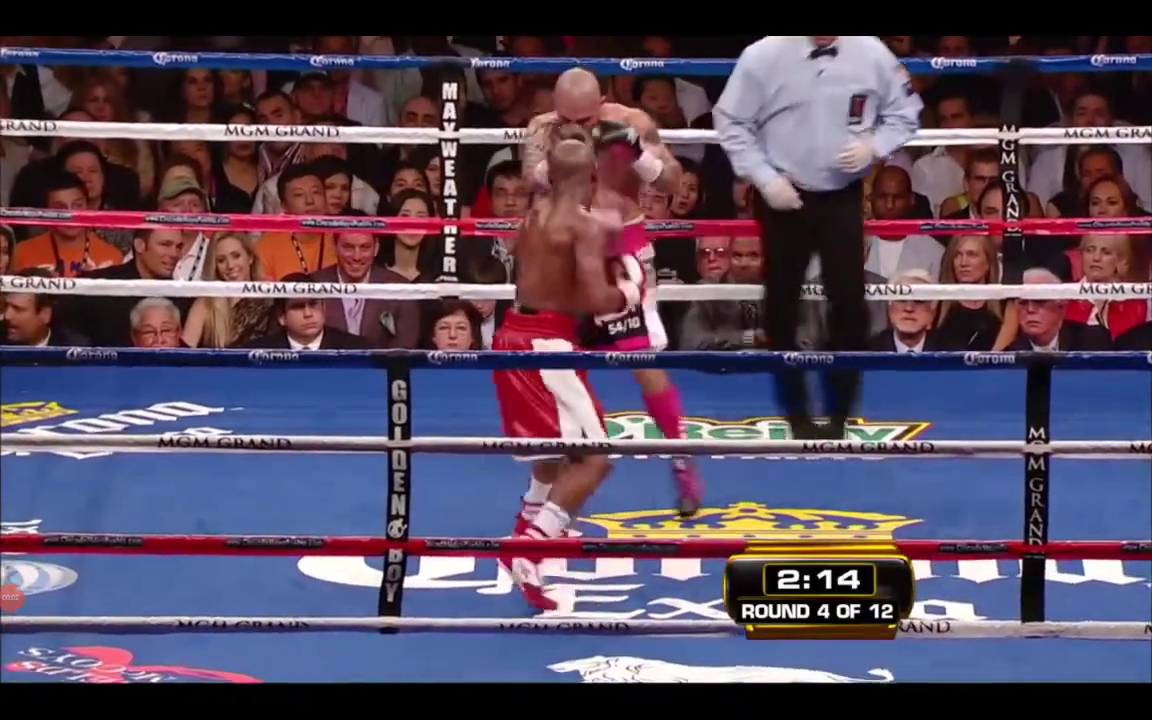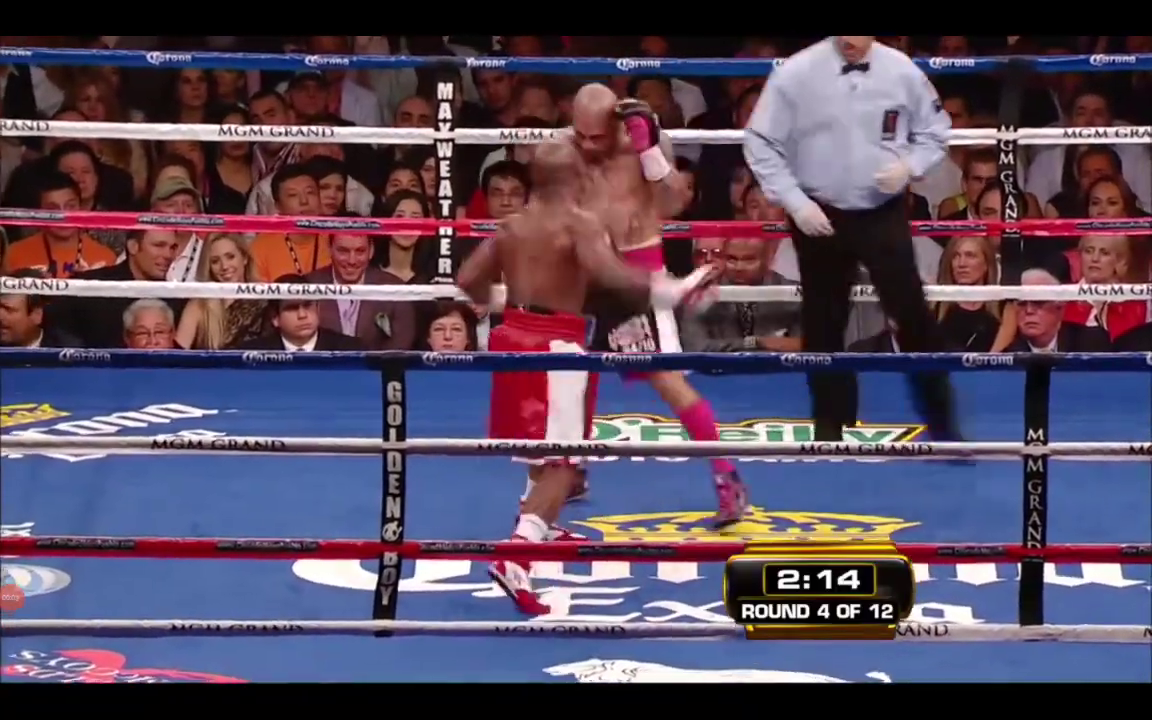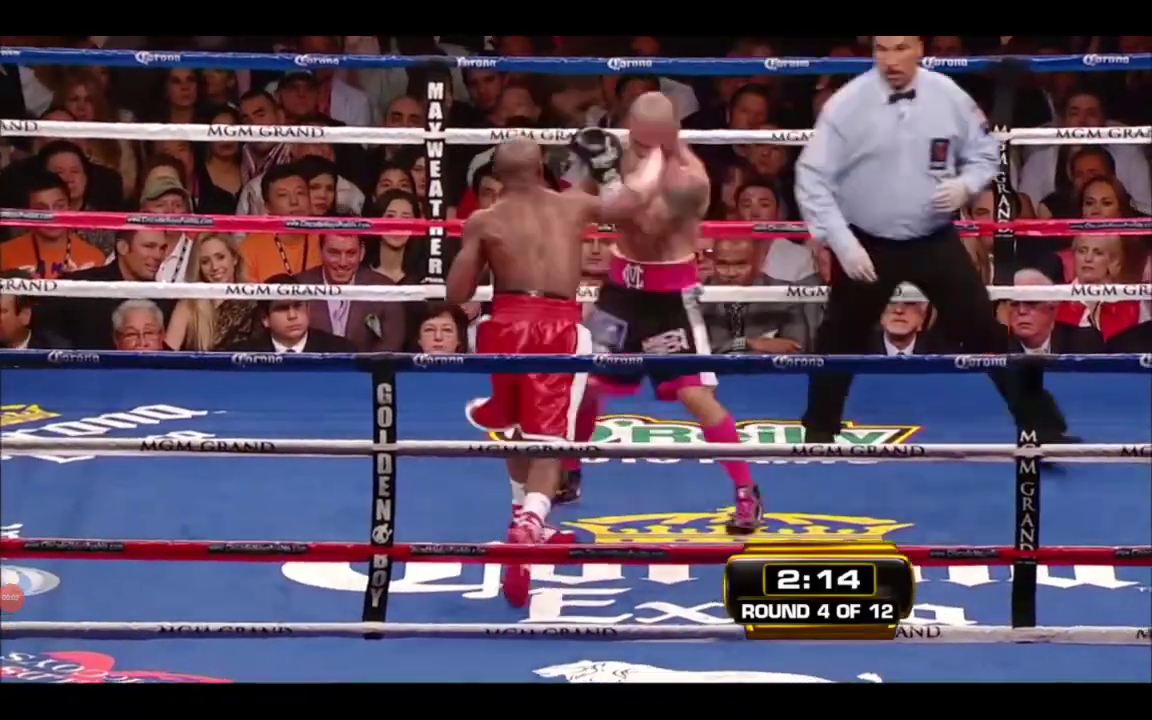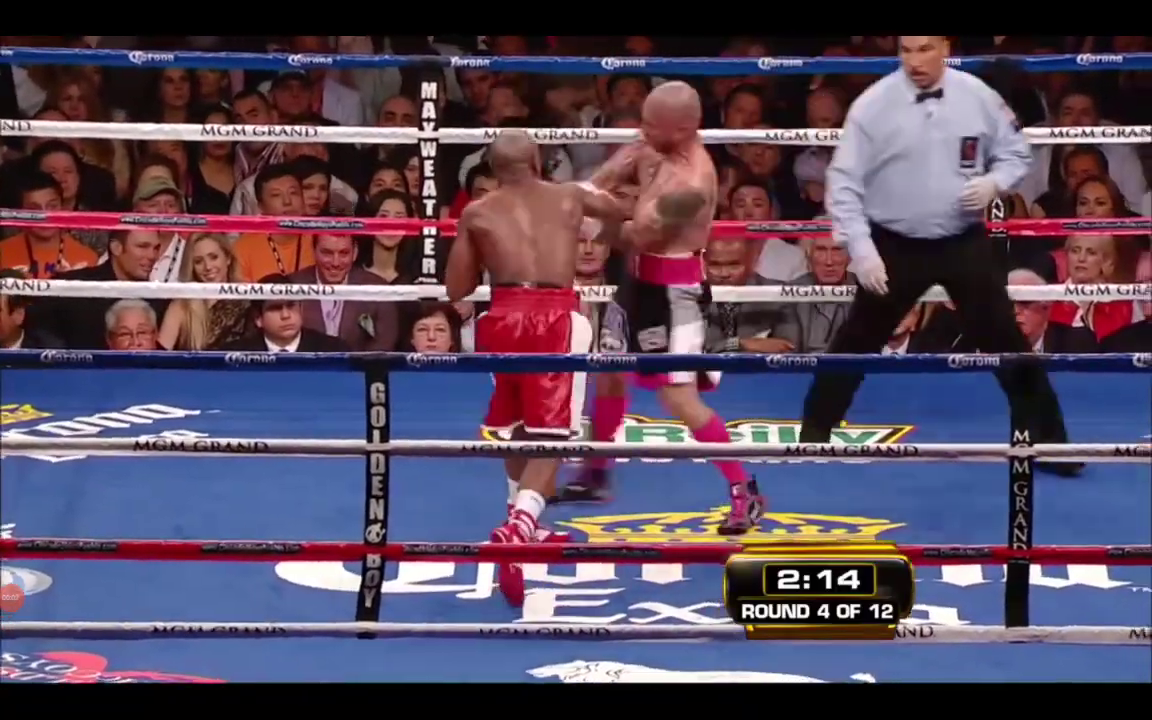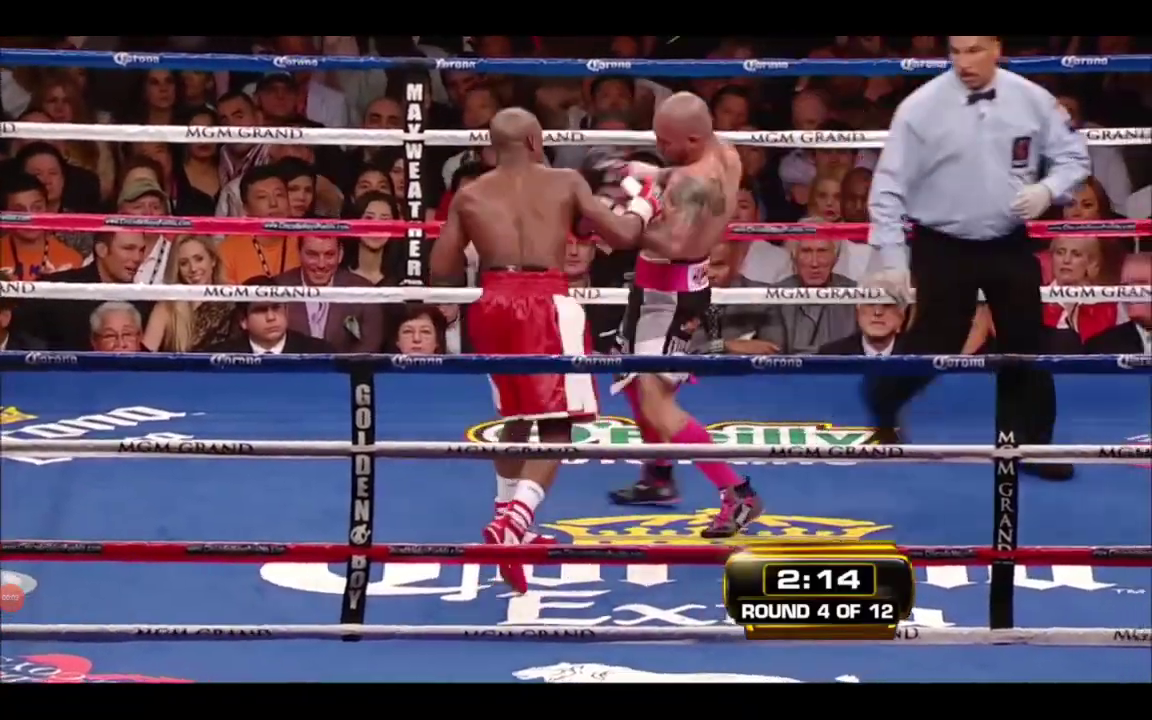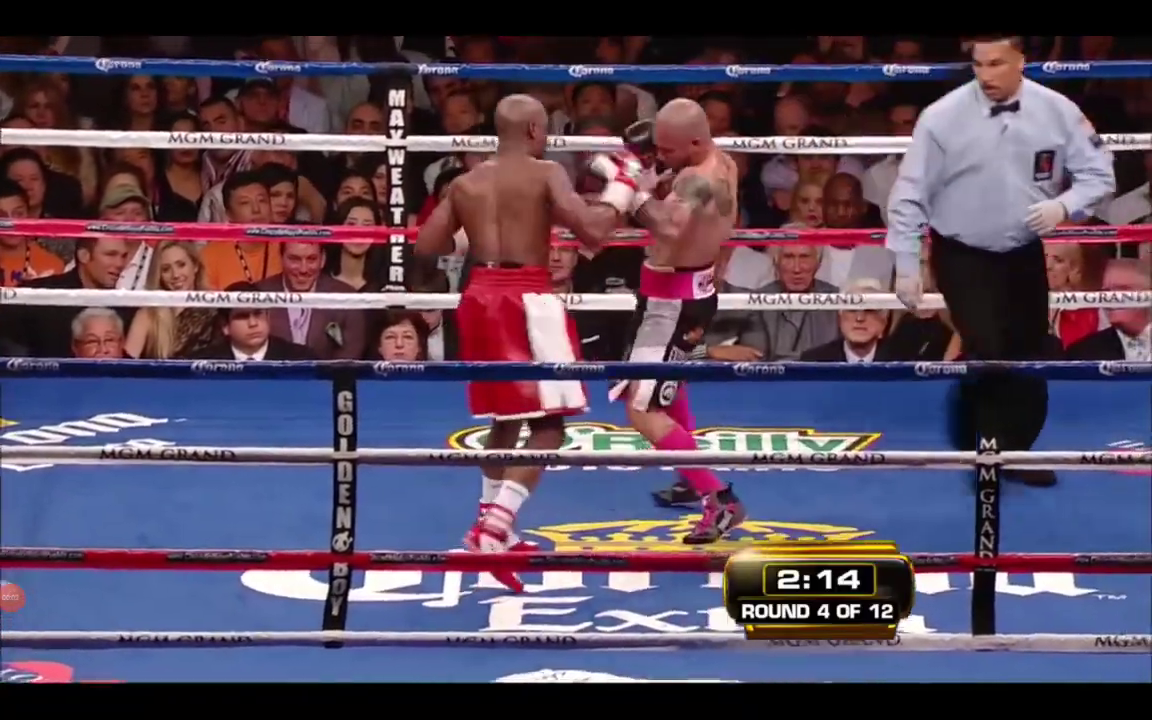
dt=0.1s
person 1, frame 1
left shoulder: (537, 213)
right shoulder: (585, 226)
right elbow: (597, 301)
right wrist: (629, 291)
left hip: (516, 336)
right hip: (547, 344)
left knee: (555, 443)
right knee: (591, 458)
left ankle: (533, 523)
right ankle: (529, 549)
person 1, frame 2
left shoulder: (510, 224)
right shoulder: (581, 224)
left elbow: (468, 281)
right elbow: (615, 276)
right wrist: (671, 288)
left hip: (512, 336)
right hip: (557, 342)
left knee: (543, 443)
right knee: (559, 462)
left ankle: (535, 522)
right ankle: (519, 552)
person 1, frame 3
left shoulder: (483, 221)
right shoulder: (573, 204)
left elbow: (455, 294)
right elbow: (630, 202)
right wrist: (649, 166)
left hip: (506, 328)
right hip: (560, 329)
left knee: (526, 429)
right knee: (550, 443)
left ankle: (526, 523)
right ankle: (526, 528)
person 1, frame 4
left shoulder: (475, 212)
right shoulder: (567, 196)
left elbow: (456, 290)
right elbow: (614, 207)
right wrist: (587, 194)
left hip: (504, 319)
right hip: (558, 318)
left knee: (521, 425)
right knee: (550, 437)
left ankle: (518, 526)
right ankle: (516, 526)
person 1, frame 5
left shoulder: (469, 196)
right shoulder: (565, 182)
left elbow: (440, 270)
right elbow: (622, 234)
right wrist: (646, 201)
left hip: (495, 304)
right hip: (549, 302)
left knee: (516, 420)
right knee: (556, 427)
left ankle: (511, 517)
right ankle: (514, 519)
person 1, frame 6
left shoulder: (466, 182)
right shoulder: (547, 173)
left elbow: (426, 247)
right elbow: (593, 232)
right wrist: (621, 186)
left hip: (481, 296)
right hip: (529, 299)
left knee: (506, 420)
right knee: (549, 424)
left ankle: (494, 523)
right ankle: (493, 526)
person 2, frame 1
left shoulder: (633, 122)
right shoulder: (542, 129)
left elbow: (673, 181)
right elbow: (535, 179)
left wrist: (636, 150)
left hip: (623, 252)
left knee: (647, 365)
left ankle: (682, 462)
person 2, frame 2
left shoulder: (641, 146)
right shoulder: (571, 146)
left elbow: (674, 199)
left wrist: (648, 144)
left hip: (638, 276)
left knee: (672, 384)
left ankle: (727, 482)
person 2, frame 3
left shoulder: (690, 178)
right shoulder: (633, 152)
left elbow: (643, 226)
left hip: (671, 291)
right hip: (624, 282)
left knee: (698, 397)
right knee: (587, 385)
left ankle: (747, 493)
right ankle: (565, 474)
person 2, frame 4
left shoulder: (689, 184)
right shoulder: (669, 150)
left elbow: (632, 235)
right elbow: (628, 159)
right wrist: (595, 182)
left hip: (673, 289)
right hip: (653, 278)
left knee: (680, 398)
right knee: (611, 376)
left ankle: (744, 491)
right ankle: (592, 471)
person 2, frame 5
left shoulder: (697, 181)
right shoulder: (724, 156)
left elbow: (674, 242)
left hip: (667, 292)
right hip: (677, 287)
left knee: (656, 405)
right knee: (639, 384)
left ankle: (737, 495)
right ankle: (658, 476)
person 2, frame 6
left shoulder: (701, 179)
right shoulder: (716, 163)
left elbow: (670, 228)
right elbow: (668, 208)
right wrist: (649, 160)
left hip: (674, 300)
right hip: (688, 293)
left knee: (642, 409)
right knee: (662, 388)
left ankle: (721, 501)
right ankle: (692, 478)
person 3, frame 1
left shoulder: (871, 54)
right shoulder: (764, 56)
left elbow: (905, 113)
right elbow: (731, 123)
left wrist: (874, 146)
right wrist: (765, 177)
left hip: (841, 198)
right hip: (782, 198)
left knee: (848, 302)
right knee: (782, 303)
left ankle: (839, 413)
right ankle: (797, 412)
person 3, frame 2
left shoulder: (902, 73)
right shoulder: (796, 74)
left elbow: (935, 132)
right elbow: (762, 144)
left wrist: (910, 165)
right wrist: (795, 201)
left hip: (882, 215)
right hip: (817, 215)
left knee: (912, 312)
right knee: (825, 325)
left ankle: (939, 421)
right ankle: (832, 427)
person 3, frame 3
left shoulder: (949, 97)
right shoulder: (844, 107)
left elbow: (985, 153)
right elbow: (813, 179)
left wrist: (966, 184)
right wrist: (842, 243)
left hip: (936, 238)
right hip: (869, 243)
left knee: (985, 330)
right knee: (839, 341)
left ankle: (1044, 428)
right ankle: (820, 434)
person 3, frame 4
left shoulder: (978, 97)
right shoulder: (873, 106)
left elbow: (1017, 152)
right elbow: (845, 184)
left wrist: (995, 182)
right wrist: (861, 250)
left hip: (965, 240)
right hip: (898, 243)
left knee: (1005, 338)
right knee: (861, 337)
left ankle: (1046, 441)
right ankle: (815, 430)
person 3, frame 5
left shoulder: (1032, 98)
right shoulder: (922, 107)
left elbow: (1073, 156)
right elbow: (890, 185)
left wrist: (1048, 191)
right wrist: (891, 256)
left hip: (1009, 242)
right hip: (942, 245)
left knee: (1025, 345)
right knee: (936, 345)
left ankle: (1032, 445)
right ankle: (884, 397)
person 3, frame 6
left shoulder: (1057, 111)
right shoulder: (943, 117)
left elbow: (1099, 173)
right elbow: (910, 194)
left wrist: (1063, 205)
right wrist: (907, 264)
left hip: (1025, 253)
right hip: (963, 254)
left knee: (1032, 354)
right knee: (986, 350)
left ankle: (1013, 452)
right ankle: (972, 441)
